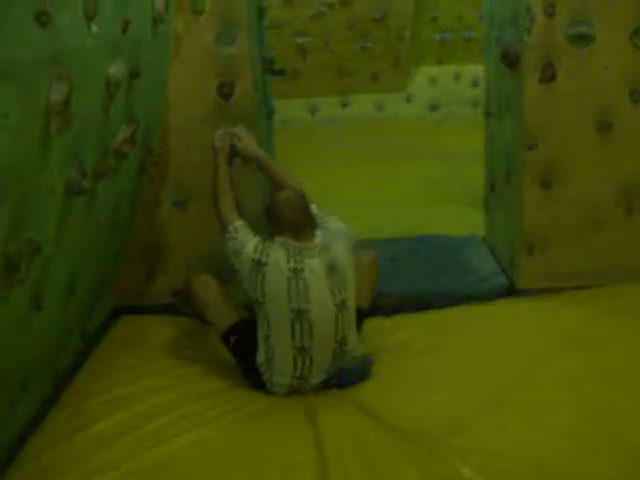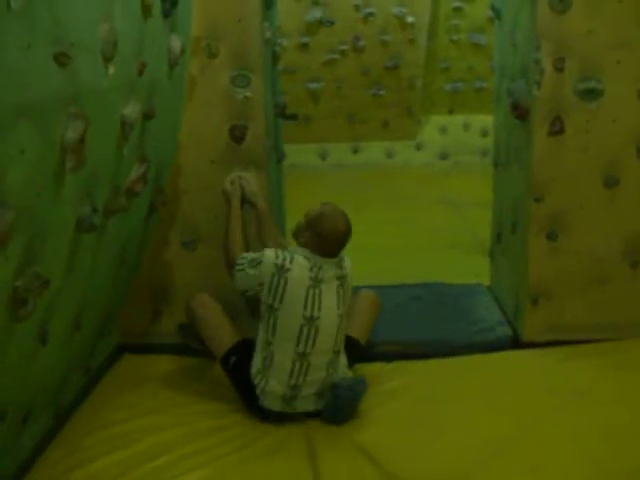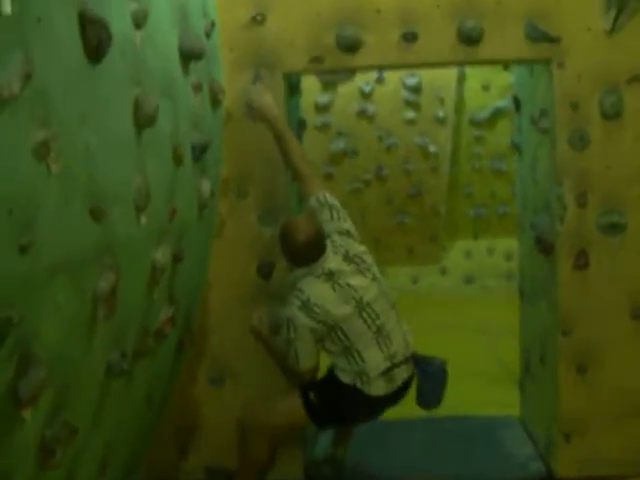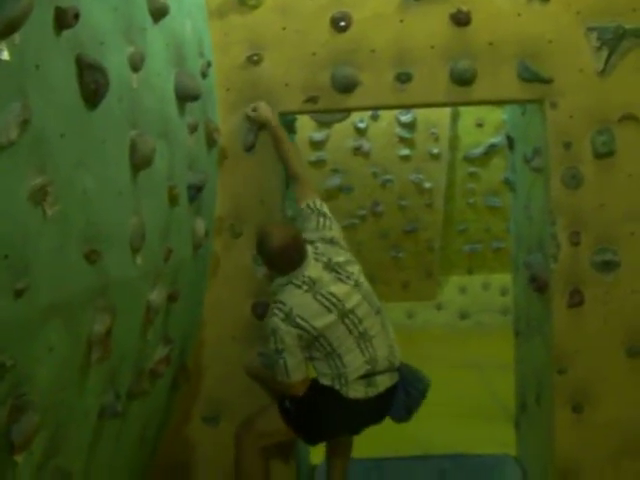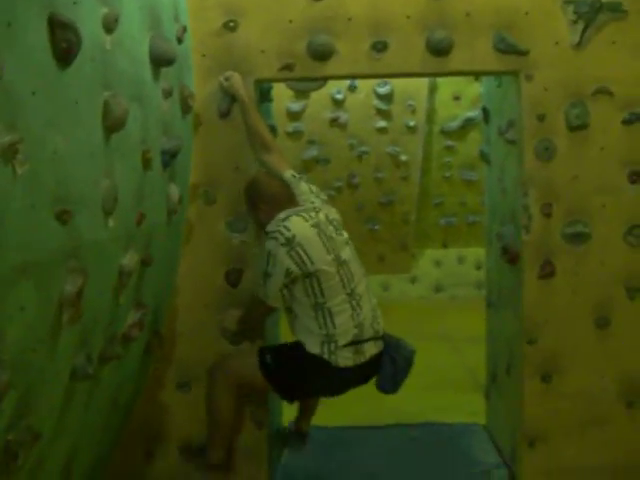
dt=1s
person 1, frame 1
left shoulder: (258, 259)
right shoulder: (341, 243)
left elbow: (229, 214)
right elbow: (299, 197)
left wrist: (222, 159)
right wrist: (257, 155)
left hip: (277, 381)
right hip: (340, 368)
left knee: (200, 282)
right knee: (367, 260)
person 1, frame 2
left shoulder: (279, 266)
right shoulder: (343, 267)
left elbow: (235, 263)
left wrist: (234, 203)
right wrist: (258, 202)
left hip: (270, 402)
right hip: (327, 396)
left knee: (199, 303)
right knee: (368, 298)
left ankle: (209, 345)
person 1, frame 3
left shoulder: (302, 307)
right shoulder: (345, 240)
left elbow: (303, 375)
right elbow: (308, 179)
left wrist: (266, 336)
right wrist: (275, 120)
left hip: (366, 393)
right hip: (402, 374)
left knee: (253, 422)
person 1, frame 4
left shoulder: (284, 313)
right shoulder: (328, 245)
left elbow: (295, 388)
right elbow: (301, 181)
left wrist: (257, 371)
right wrist: (273, 124)
left hip: (351, 399)
right hip: (388, 386)
left knee: (249, 436)
person 1, frame 5
left shoulder: (284, 239)
right shoulder: (317, 206)
left elbow: (264, 304)
right elbow: (271, 154)
left wrist: (240, 330)
right wrist: (244, 99)
left hip: (335, 364)
right hip: (370, 353)
left knee: (223, 372)
left ankle: (217, 456)
right ankle: (301, 427)
